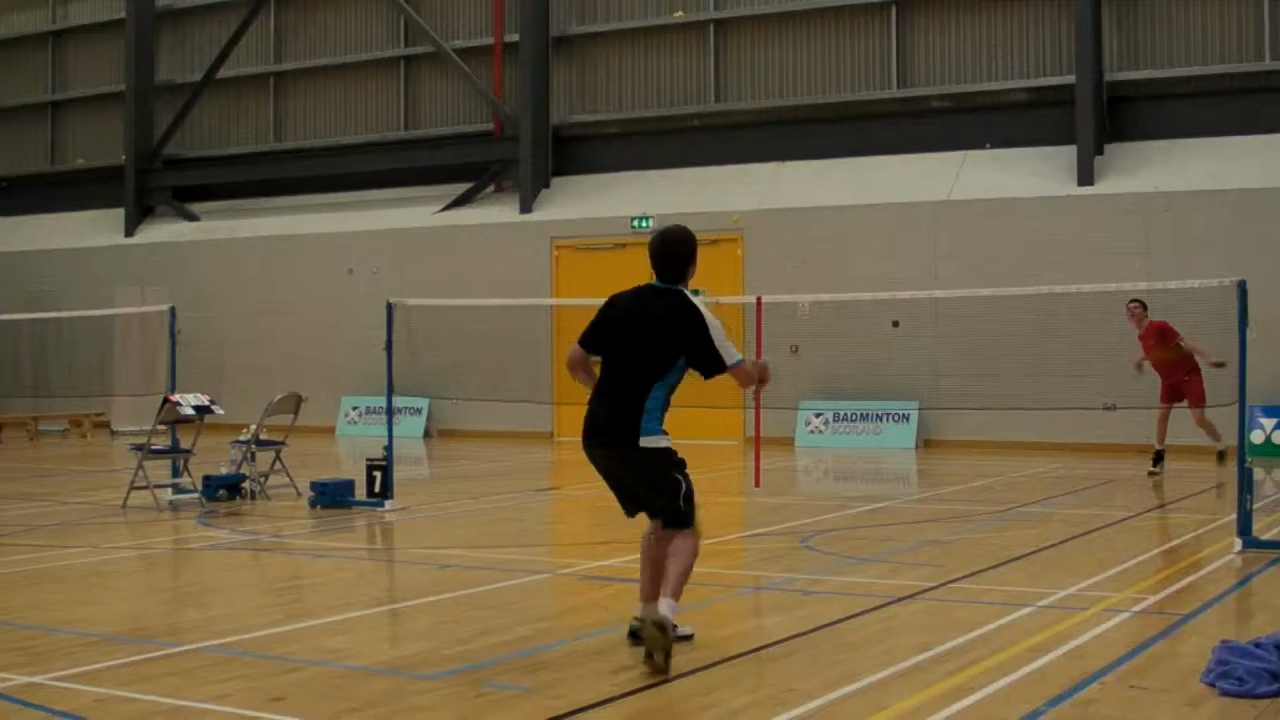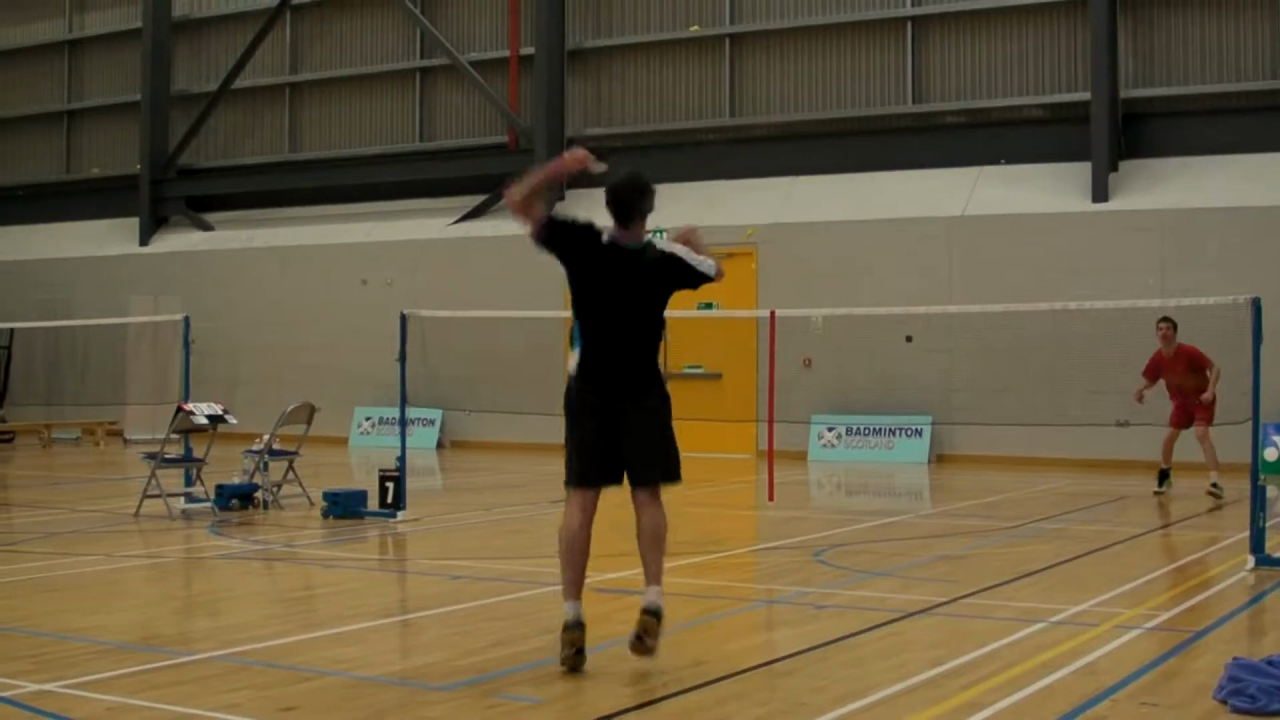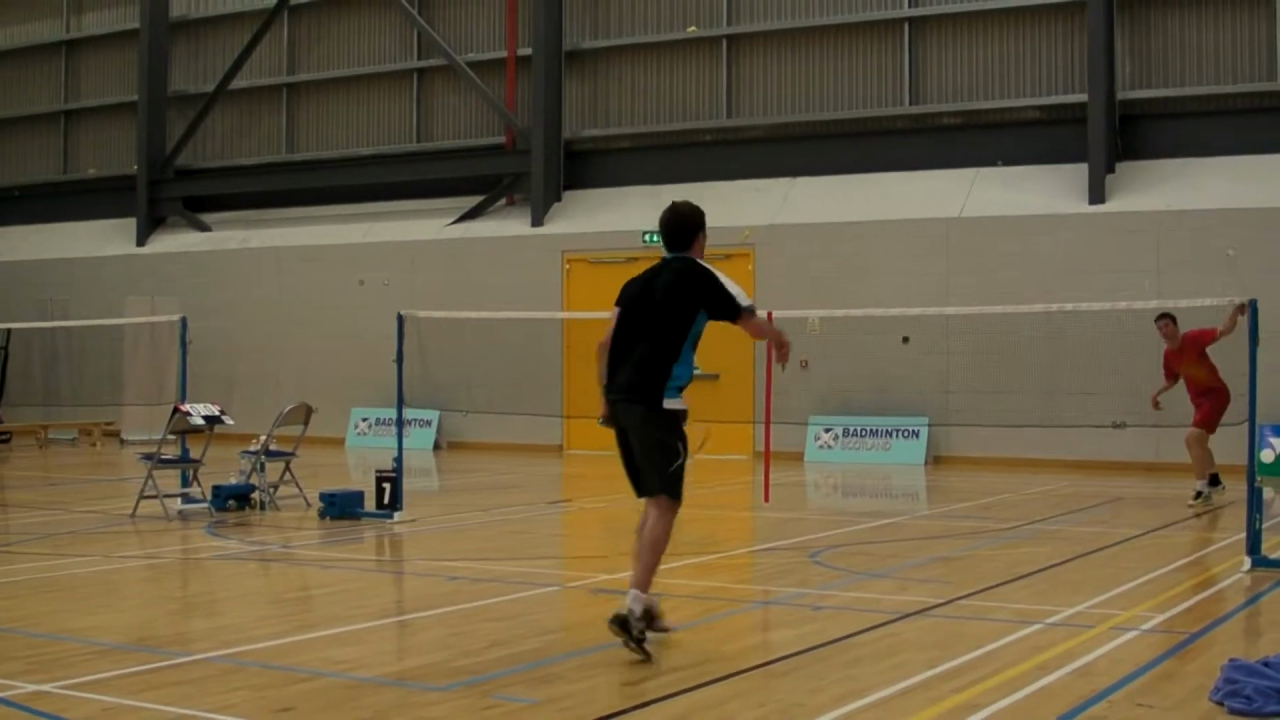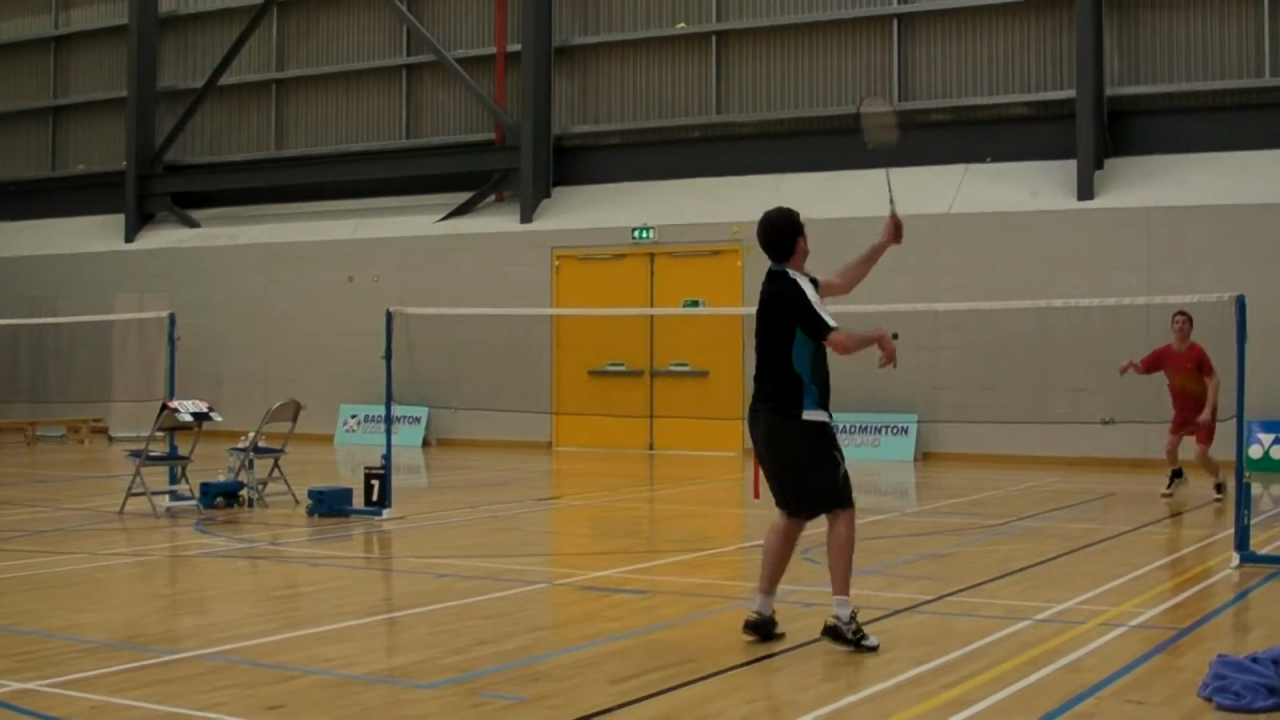
dt=0.7s
person 1, frame 1
left shoulder: (619, 303)
right shoulder: (692, 314)
left elbow: (575, 360)
right elbow: (742, 376)
right wrist: (761, 370)
left hip: (598, 436)
right hip: (639, 439)
left knee: (662, 520)
right knee: (683, 533)
left ankle: (650, 621)
right ankle: (661, 616)
person 1, frame 2
left shoulder: (585, 248)
right shoulder: (665, 260)
left elbow: (517, 202)
right elbow: (714, 270)
left wrist: (563, 165)
right wrist: (692, 243)
left hip: (586, 399)
right hip: (642, 402)
left knee: (581, 502)
right knee: (646, 497)
left ankle: (573, 620)
right ankle: (652, 602)
person 1, frame 3
left shoulder: (637, 283)
right shoulder: (702, 278)
left elbow: (606, 344)
right elbow: (756, 324)
left wrist: (608, 399)
right wrist: (780, 340)
left hip: (623, 402)
right hip: (657, 404)
left knee: (656, 504)
right knee: (662, 505)
left ankle: (641, 604)
right ankle: (632, 608)
person 1, frame 4
left shoulder: (780, 282)
right shoulder: (791, 288)
left elbow: (836, 287)
right elbow: (837, 341)
left wrist: (882, 244)
right wrist: (879, 335)
left hip: (767, 417)
right hip: (797, 418)
left knee: (792, 514)
right knee: (841, 510)
left ankle: (761, 612)
right ankle: (842, 616)
person 2, frame 1
left shoulder: (1159, 326)
right shoulder: (1141, 336)
left elbow: (1182, 340)
left wrist: (1206, 357)
right wrist: (1140, 360)
left hip: (1187, 372)
right hip: (1168, 377)
left knee: (1199, 418)
right knee: (1162, 415)
left ankle: (1221, 447)
right ankle: (1159, 456)
person 2, frame 2
left shoulder: (1189, 352)
right shoulder: (1156, 359)
left elbow: (1214, 368)
right elbow: (1150, 380)
left wrist: (1210, 392)
right wrist: (1141, 390)
left hip: (1201, 398)
right hip: (1181, 400)
left knee: (1201, 434)
right knee: (1169, 439)
left ankle: (1215, 482)
right ankle: (1164, 478)
person 2, frame 3
left shoulder: (1194, 338)
right shoulder: (1167, 355)
left elbow: (1224, 330)
right elbow: (1171, 381)
left wrist: (1235, 313)
right wrist: (1157, 394)
left hip: (1216, 395)
right hip: (1200, 399)
left knee: (1191, 439)
right knee: (1199, 442)
left ankle: (1204, 490)
right ankle: (1214, 481)
person 2, frame 4
left shoulder: (1198, 352)
right shoulder: (1163, 352)
left elbow: (1214, 381)
right elbow: (1141, 369)
left wrist: (1208, 410)
right wrist: (1131, 364)
left hip: (1201, 408)
right hip: (1181, 407)
left knee: (1200, 455)
right knee: (1170, 447)
left ankle: (1219, 482)
right ankle: (1177, 476)
